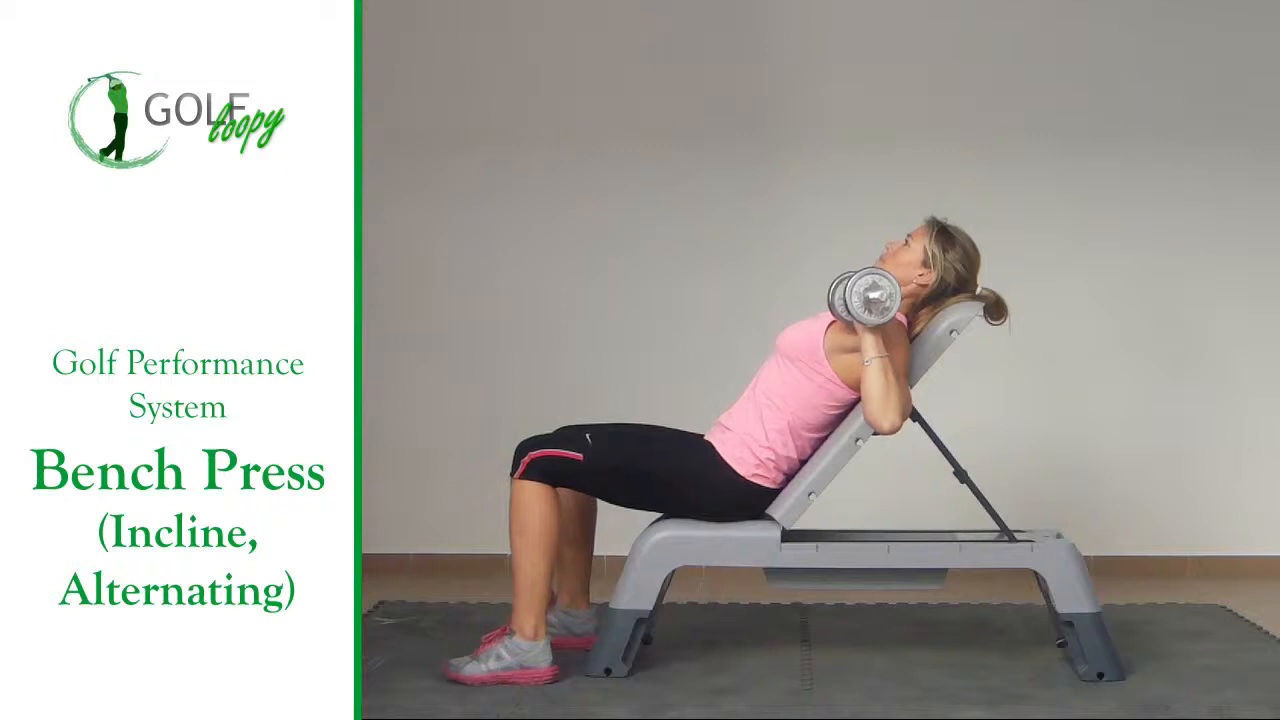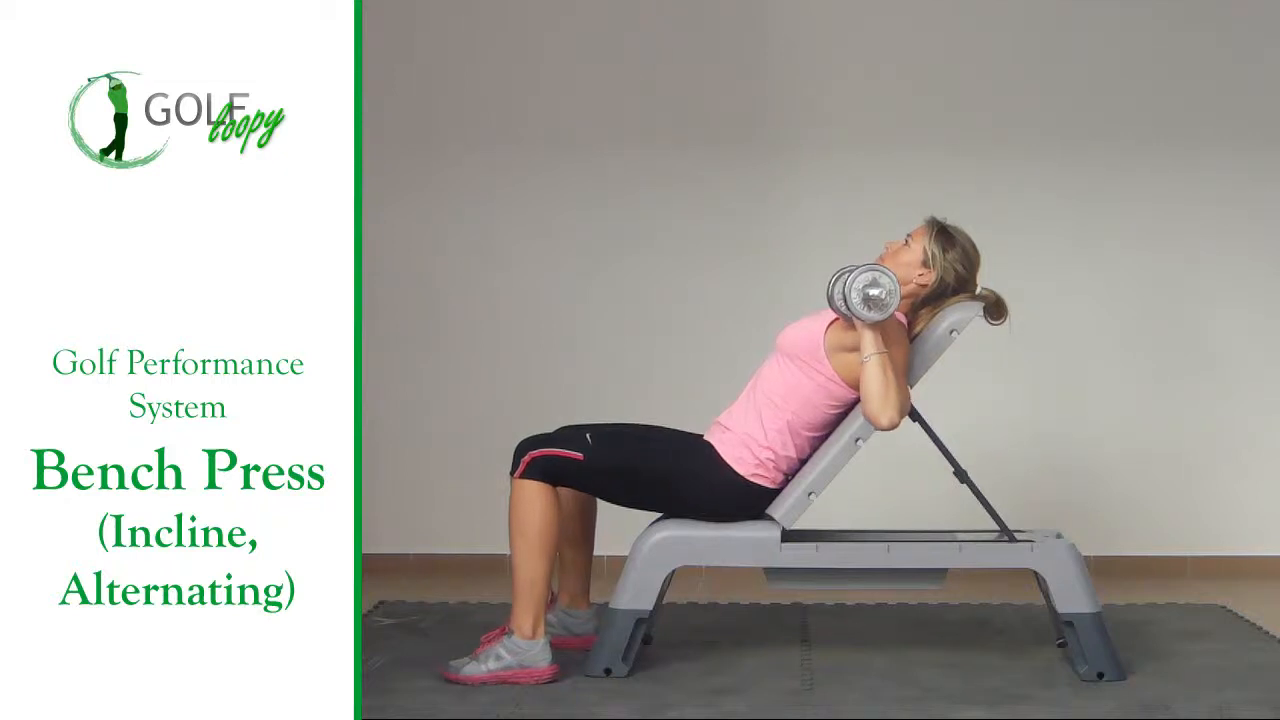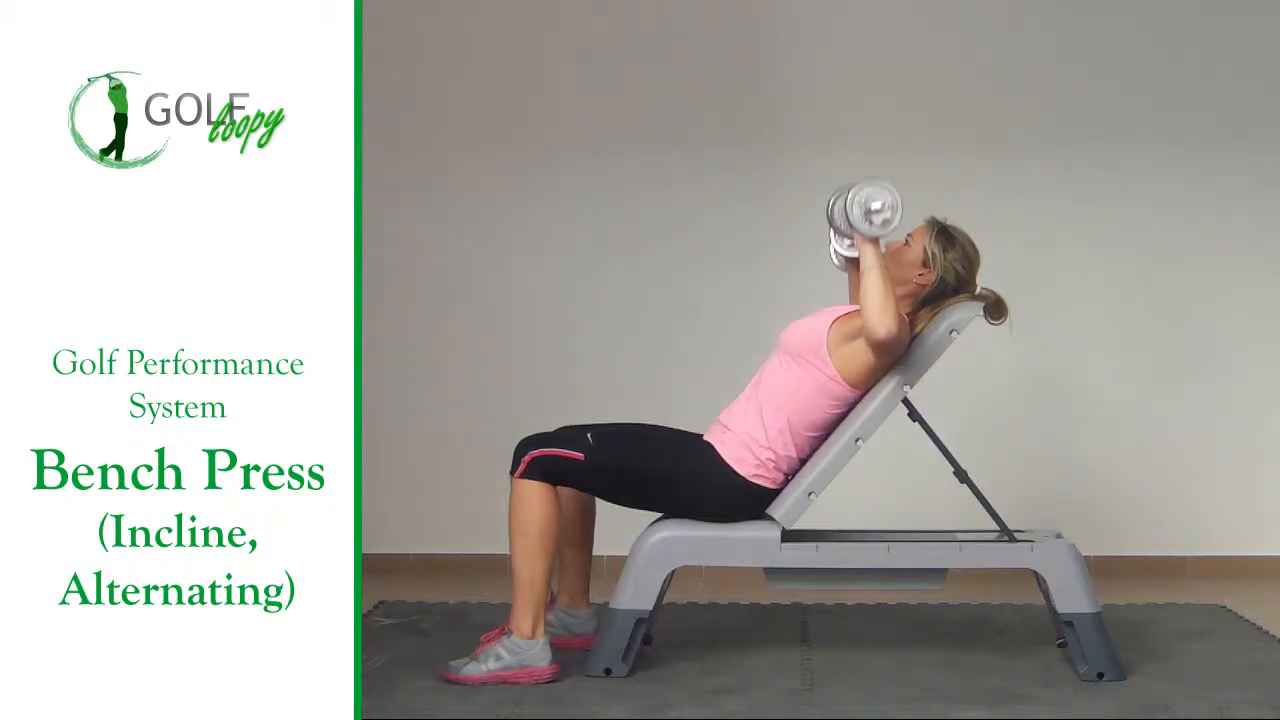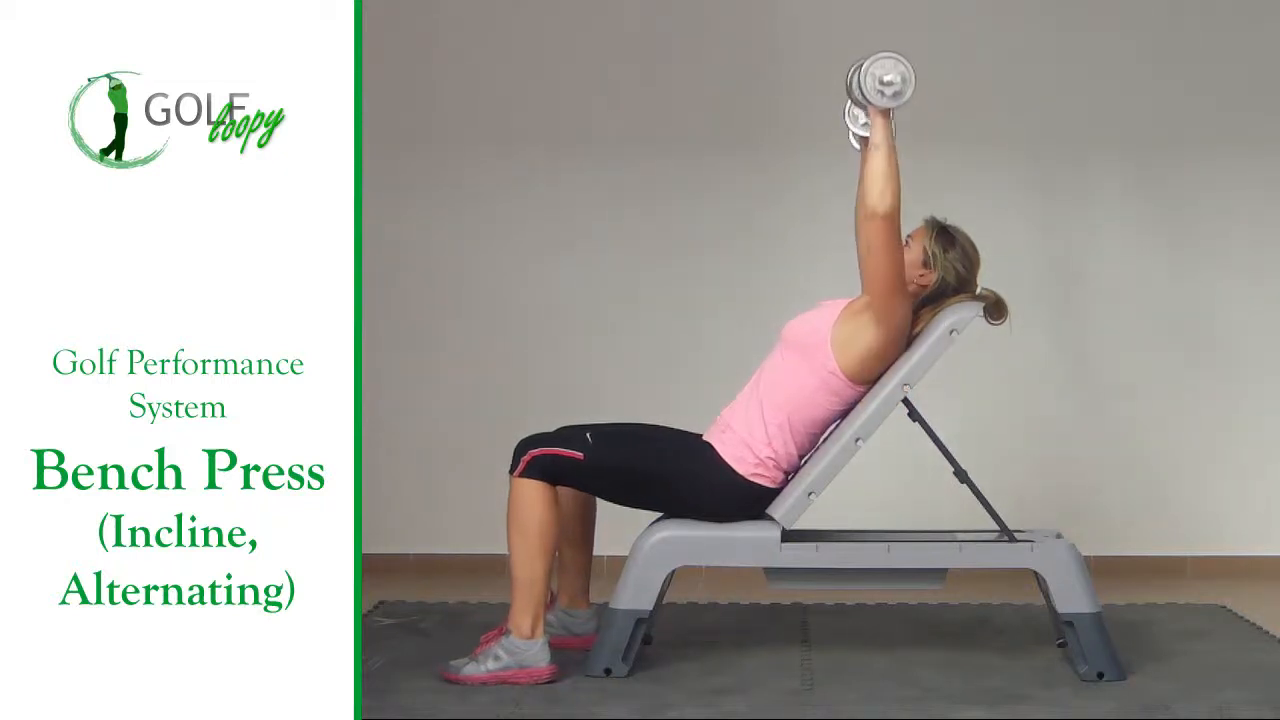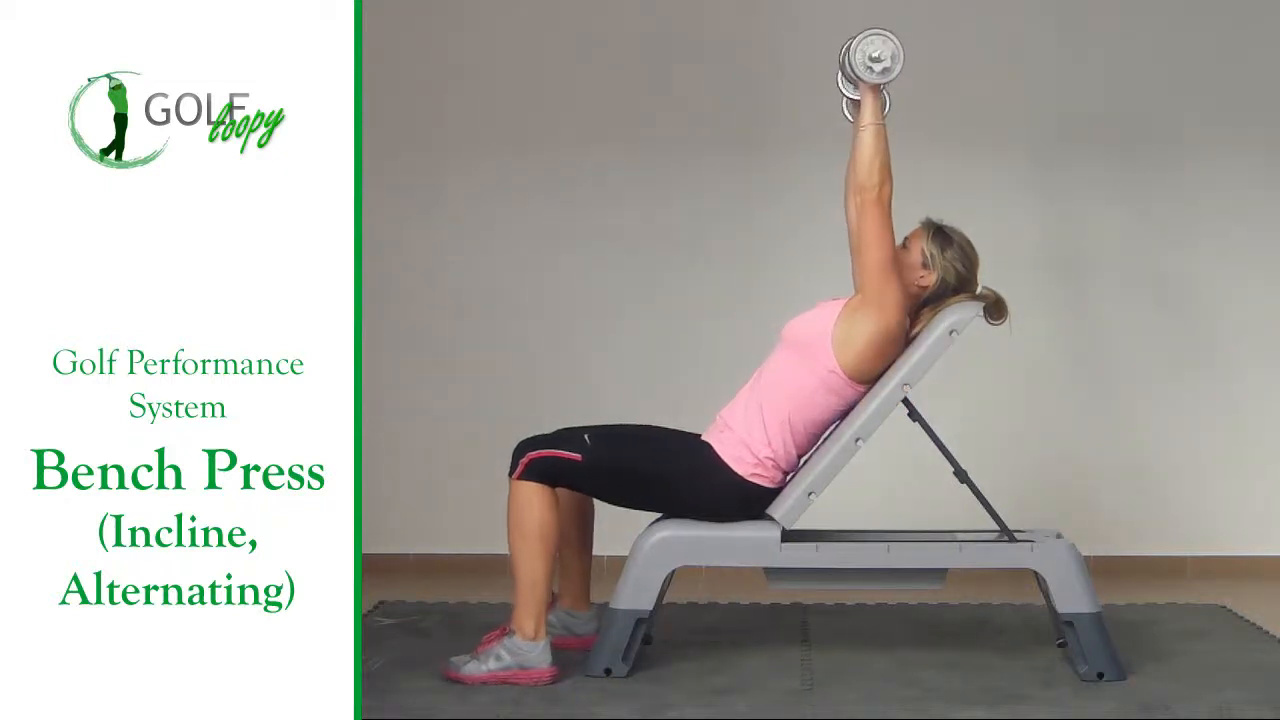
dt=0.4s
person 1, frame 1
left shoulder: (889, 334)
right shoulder: (880, 324)
left elbow: (886, 419)
left wrist: (869, 334)
right wrist: (865, 322)
left hip: (730, 476)
right hip: (730, 461)
left knee: (537, 459)
right knee: (564, 455)
left ankle: (526, 644)
right ankle: (571, 612)
person 1, frame 2
left shoulder: (888, 334)
right shoulder: (879, 323)
left elbow: (885, 414)
left wrist: (868, 329)
right wrist: (865, 321)
left hip: (730, 474)
right hip: (730, 460)
left knee: (538, 458)
right knee: (566, 451)
left ankle: (525, 644)
right ankle: (572, 612)
person 1, frame 3
left shoulder: (891, 330)
right shoulder: (875, 319)
left elbow: (880, 325)
left wrist: (870, 247)
right wrist: (859, 260)
left hip: (730, 476)
right hip: (730, 461)
left knee: (537, 458)
right knee: (563, 455)
left ankle: (526, 644)
right ankle: (571, 611)
person 1, frame 4
left shoulder: (888, 322)
right shoulder: (876, 316)
left elbow: (878, 211)
right elbow: (877, 216)
left wrist: (881, 122)
right wrist: (870, 147)
left hip: (728, 475)
right hip: (729, 464)
left knee: (536, 458)
right knee: (561, 452)
left ankle: (524, 644)
right ankle: (572, 612)
person 1, frame 5
left shoulder: (884, 317)
right shoulder: (872, 316)
left elbow: (871, 197)
right elbow: (862, 203)
left wrist: (872, 99)
right wrist: (864, 112)
left hip: (729, 478)
right hip: (728, 463)
left knee: (534, 460)
right knee: (560, 454)
left ankle: (526, 644)
right ankle: (574, 613)
